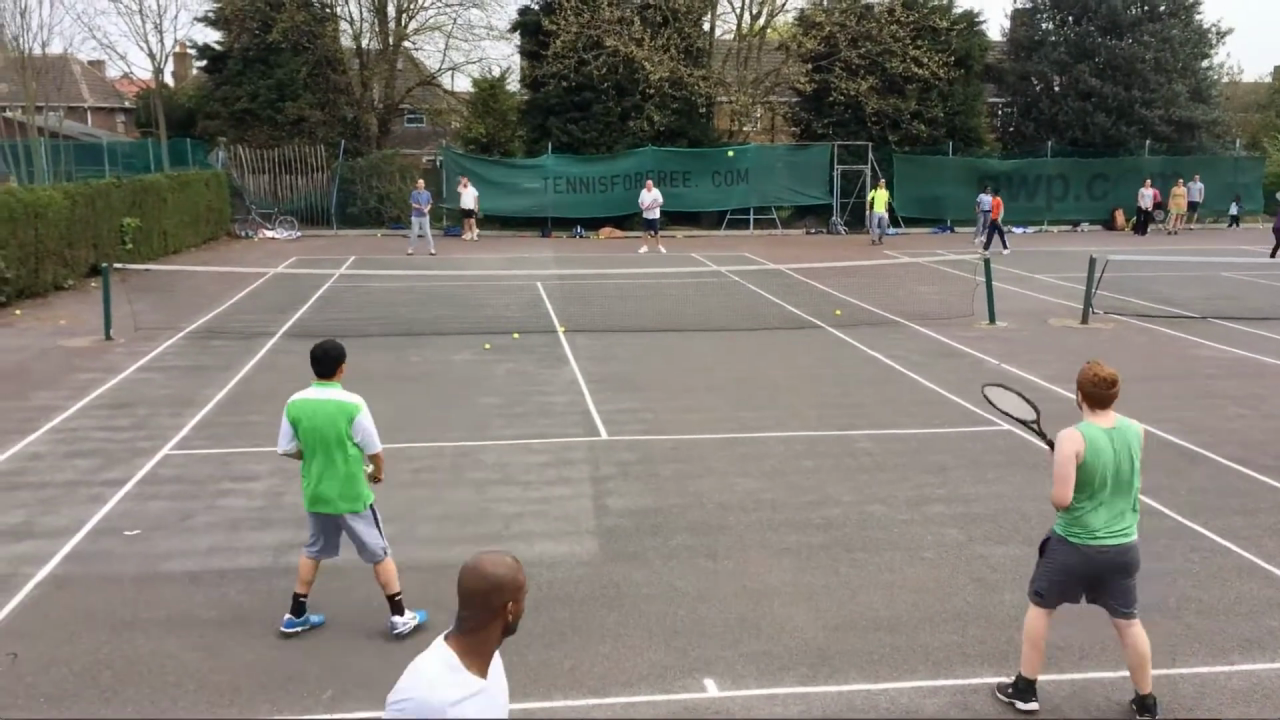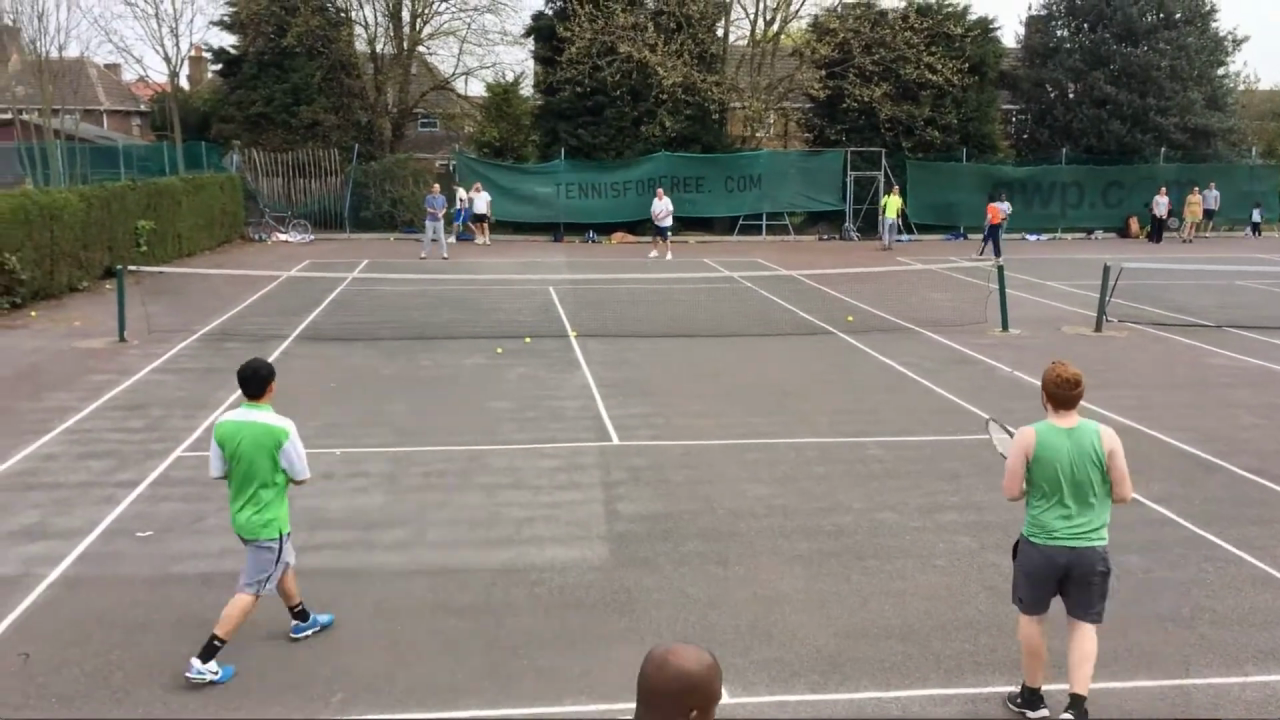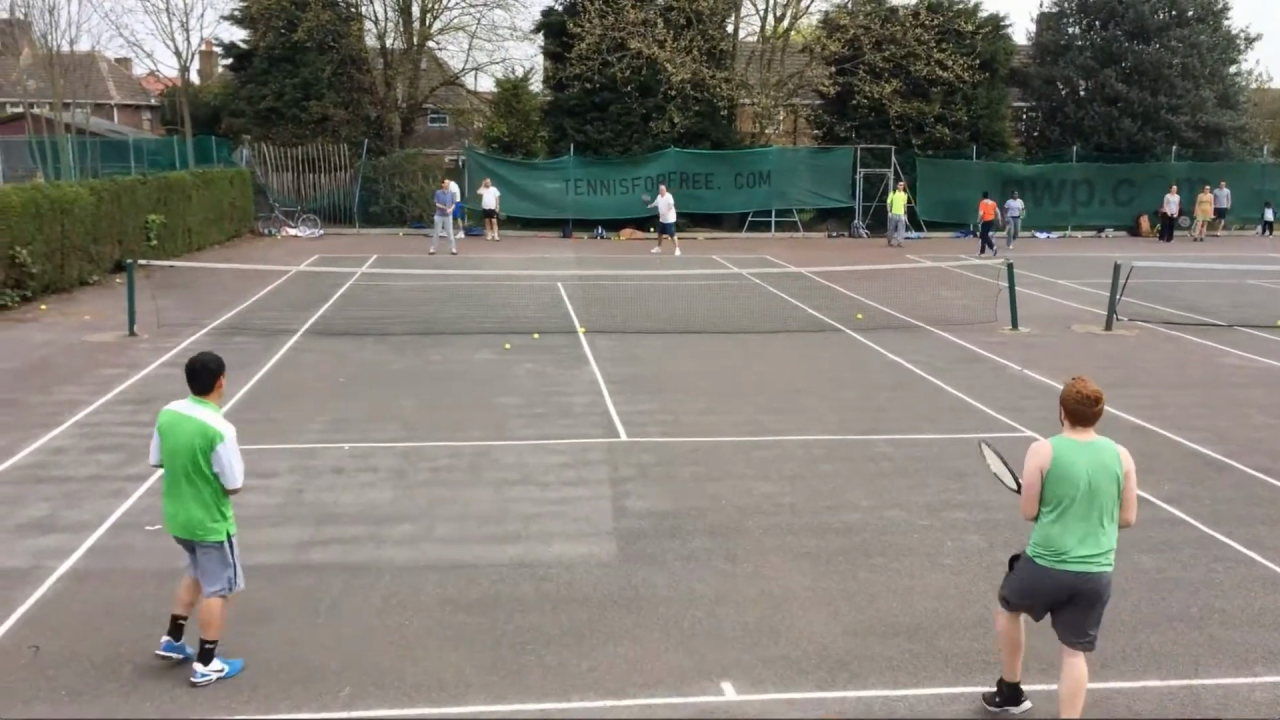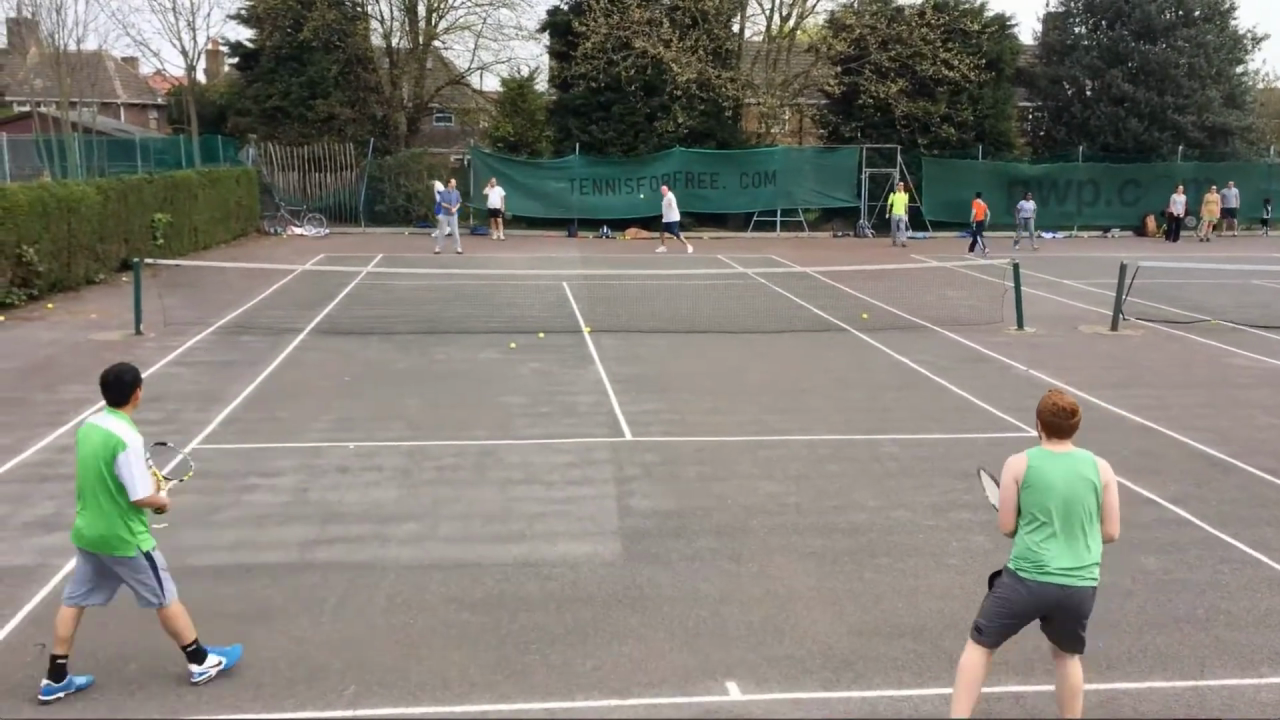
dt=0.4s
person 1, frame 1
left shoulder: (1072, 438)
right shoulder: (1135, 431)
left elbow: (1061, 499)
left hip: (1074, 546)
right hip: (1123, 547)
left knee: (1039, 608)
right knee: (1127, 622)
left ankle: (1024, 689)
person 1, frame 2
left shoulder: (1028, 437)
right shoulder: (1105, 436)
left elbow: (1011, 492)
right elbow: (1123, 494)
left hip: (1041, 546)
right hip: (1090, 549)
left knee: (1032, 619)
right knee: (1083, 626)
person 1, frame 3
left shoulder: (1043, 451)
right shoulder: (1121, 456)
left elbow: (1029, 512)
right elbow: (1127, 518)
left hip: (1044, 565)
right hip: (1094, 574)
left knee: (1008, 607)
right knee: (1075, 652)
left ankle: (1010, 692)
person 1, frame 4
left shoulder: (1018, 463)
right shoulder: (1100, 468)
left elbow: (1006, 526)
right elbow: (1111, 532)
left hip: (1025, 580)
right hip: (1079, 585)
left knee: (977, 647)
right knee: (1066, 656)
person 2, frame 1
left shoulder: (294, 404)
right shoulder: (353, 404)
left elbow: (286, 449)
right elbow: (374, 451)
right wrist: (377, 472)
left hip: (315, 496)
right hip: (352, 497)
left knee: (313, 551)
right knee: (379, 554)
left ankle: (295, 615)
right ankle: (400, 616)
person 2, frame 2
left shoulder: (222, 424)
right shoulder: (281, 429)
left elbow: (219, 472)
right elbow: (301, 476)
left hip: (241, 517)
right hip: (267, 523)
left knee: (280, 565)
right knee: (251, 590)
left ankle: (304, 621)
right ankle: (203, 662)
person 2, frame 3
left shoulder: (167, 413)
right shoulder: (219, 429)
left elbow: (158, 461)
right elbow: (234, 486)
right wrist: (220, 475)
left hip: (177, 517)
right hip: (210, 523)
left knee: (199, 574)
right knee: (218, 590)
left ankle: (172, 639)
right ankle: (204, 664)
person 2, frame 4
left shoulder: (87, 426)
right shoulder: (127, 438)
right elbow: (141, 499)
left wrist: (146, 483)
right wrist: (161, 502)
left hip: (87, 533)
right hip: (124, 538)
left knee: (75, 601)
right knee: (165, 598)
left ankle: (54, 679)
right ankle: (200, 661)
